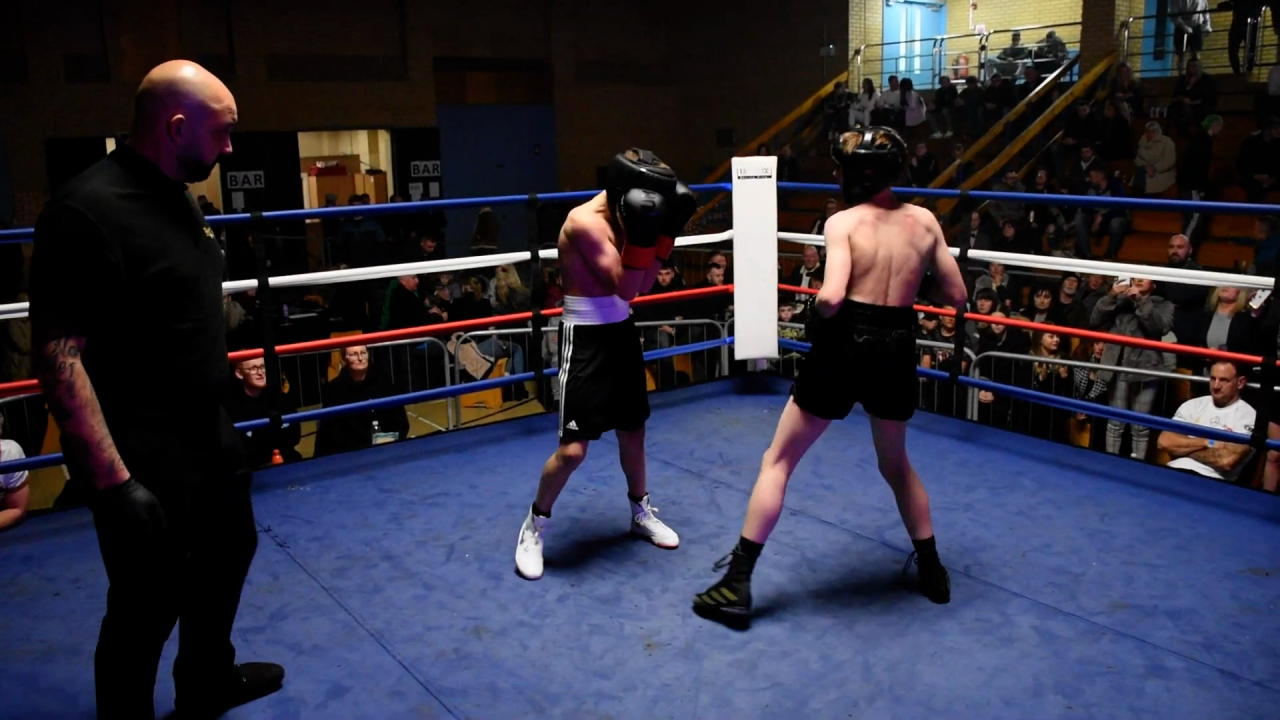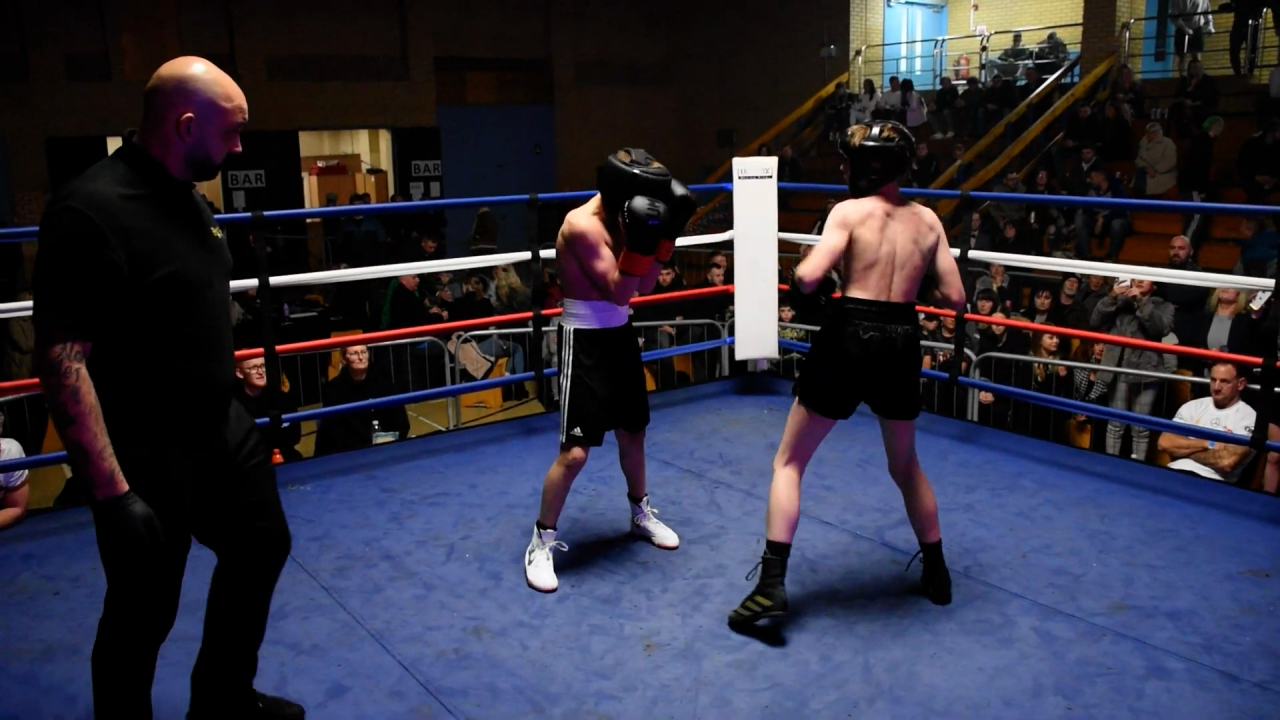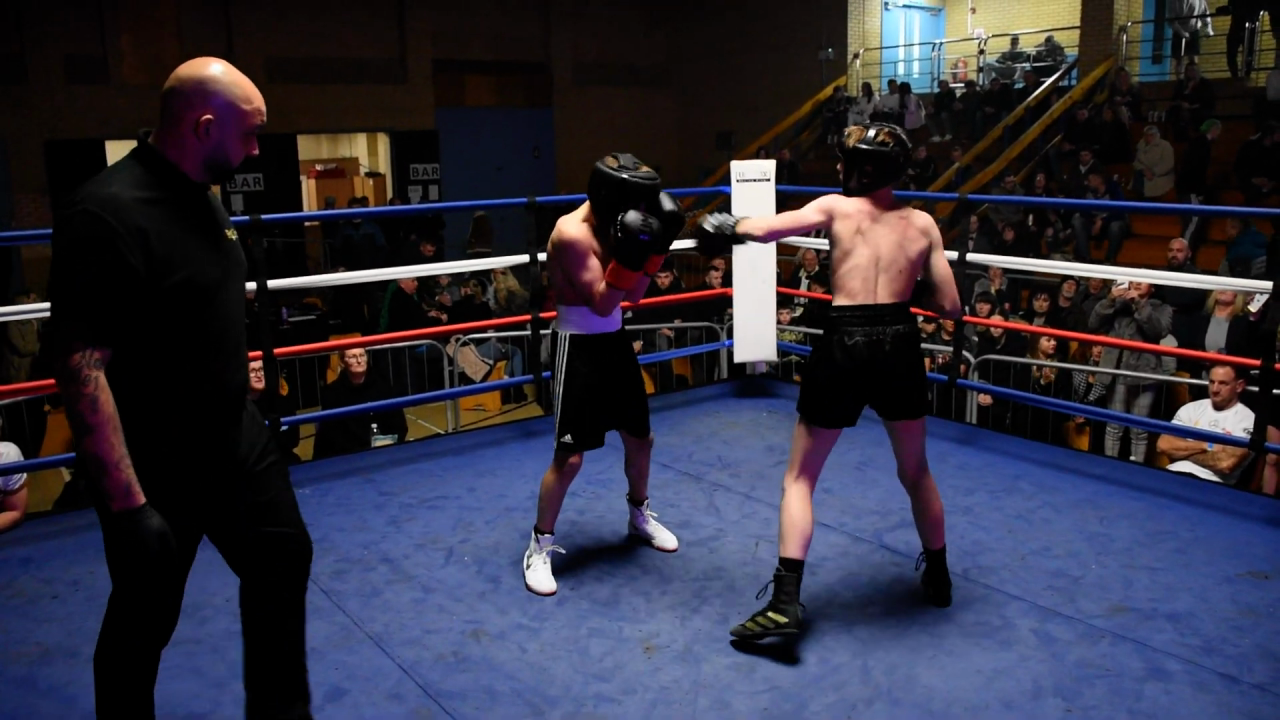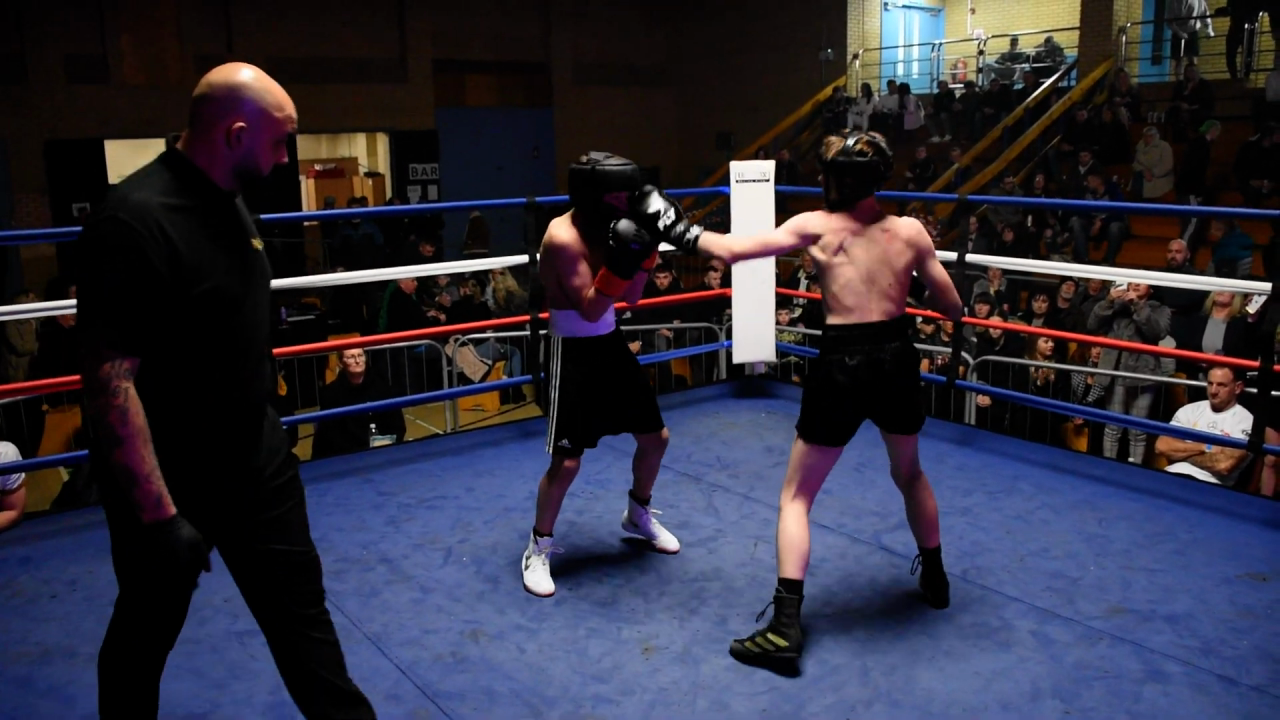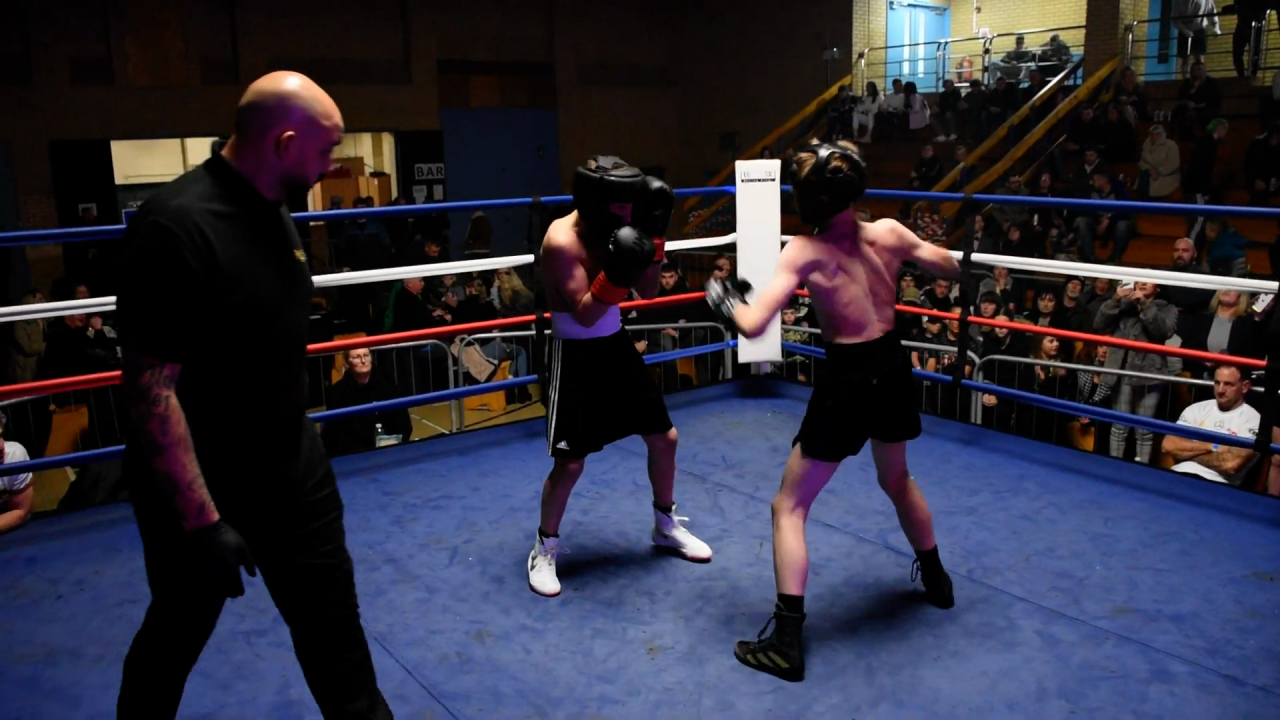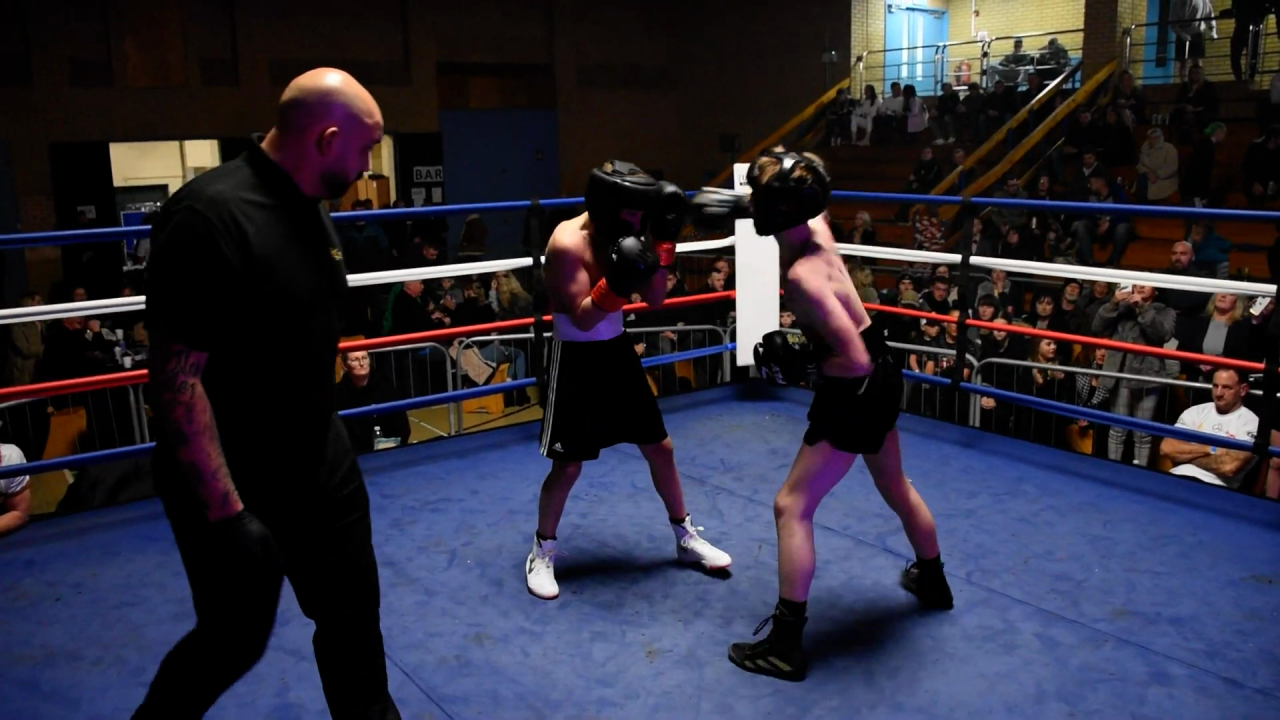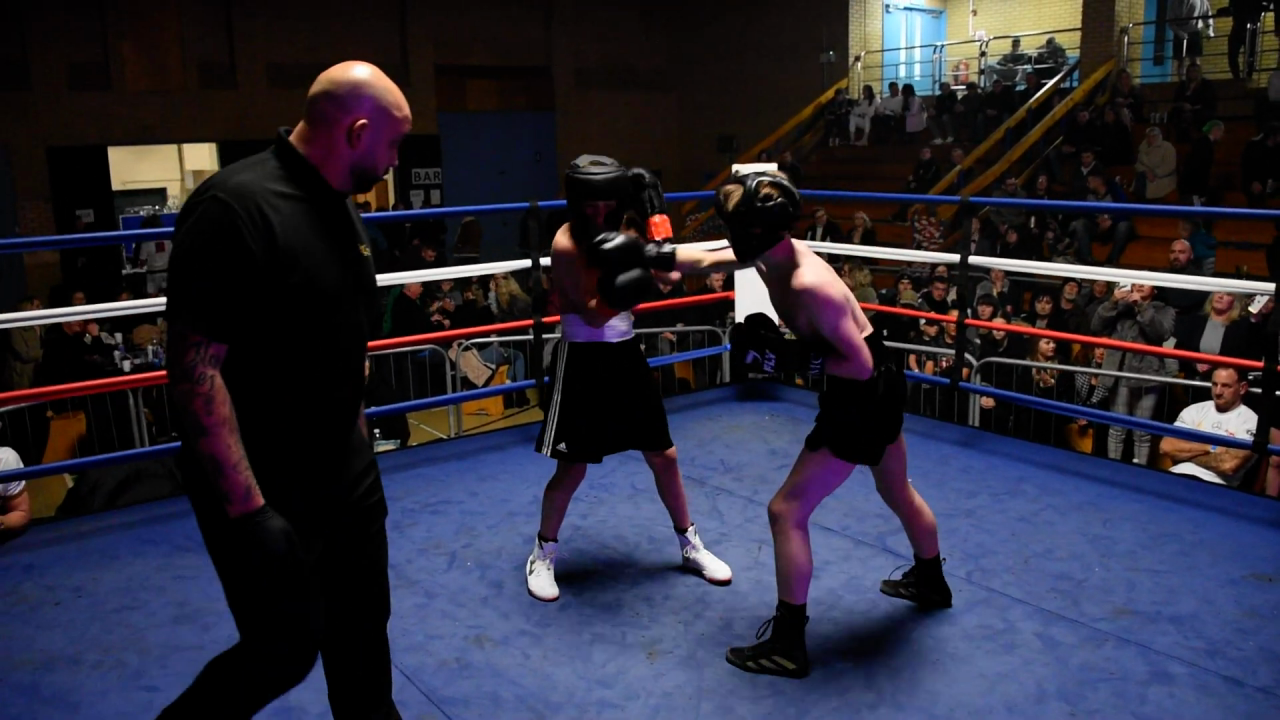
dt=0.1s
person 1, frame 1
left shoulder: (177, 196)
right shoulder: (87, 212)
right elbow: (59, 359)
right wrist: (113, 481)
left hip: (208, 429)
right hip: (144, 449)
left knee: (229, 549)
right knee: (149, 603)
person 1, frame 2
left shoulder: (184, 195)
right shoulder: (90, 212)
right elbow: (62, 362)
left wrist: (226, 411)
right wrist: (113, 491)
left hip: (220, 430)
right hip: (146, 456)
left knee: (262, 547)
right knee: (143, 610)
person 1, frame 3
left shoulder: (203, 197)
right shoulder: (108, 215)
right elbow: (81, 372)
right wrist: (131, 502)
left hip: (236, 433)
right hip: (154, 458)
left knee: (282, 564)
right knee: (144, 617)
person 1, frame 4
left shoulder: (228, 204)
right shoulder: (134, 222)
right elbow: (110, 380)
right wrist: (159, 513)
left hip: (252, 448)
right hip: (168, 470)
left knee: (294, 593)
right knee: (149, 624)
person 1, frame 5
left shoulder: (272, 215)
right shoulder: (176, 226)
right elbow: (150, 386)
right wrist: (201, 520)
left hip: (288, 462)
right hip: (203, 482)
left knee: (330, 604)
right knee: (179, 626)
person 1, frame 6
left shoulder: (310, 212)
right shoulder: (209, 216)
right elbow: (177, 376)
right wrist: (227, 510)
left hip: (319, 459)
right hip: (232, 478)
left knee: (352, 611)
right knee: (235, 639)
person 1, frame 7
left shoulder: (338, 209)
right shoulder: (236, 208)
right elbow: (196, 367)
left wrist: (359, 448)
right wrist: (247, 508)
left hip: (338, 464)
right hip: (259, 481)
left knee: (362, 623)
right knee: (284, 647)
person 2, frame 1
left shoulder: (844, 223)
right shoulder: (923, 220)
left elbow: (828, 301)
right elbow: (957, 296)
left wrist: (812, 323)
left hip: (844, 344)
right hip: (897, 346)
left knee: (778, 461)
right knee: (896, 464)
left ankle: (736, 580)
right ankle: (931, 571)
person 2, frame 2
left shoulder: (849, 212)
right shoulder: (928, 220)
left elbow: (808, 278)
right elbow: (954, 298)
left wrist: (805, 288)
left hip: (848, 339)
right hip: (901, 343)
left knee: (789, 462)
right knee: (906, 467)
left ankle: (771, 586)
right ankle: (936, 573)
person 2, frame 3
left shoulder: (838, 209)
right shoulder: (923, 224)
left elbow: (764, 227)
right elbow: (949, 305)
left wrist: (717, 229)
left hip: (843, 352)
right hip: (901, 348)
left knee: (799, 479)
right knee: (915, 474)
left ankle: (784, 606)
right ankle: (937, 578)
person 2, frame 4
left shoulder: (816, 226)
right shoulder: (910, 231)
left elbow: (730, 250)
right elbow: (954, 308)
left wrist: (674, 225)
left hip: (843, 366)
right hip: (896, 361)
left knee: (796, 496)
right knee: (910, 475)
left ankle: (786, 625)
right ankle: (934, 579)
person 2, frame 5
left shoulder: (805, 252)
right shoulder: (886, 233)
left elbow: (752, 324)
right elbow: (947, 265)
left wrist: (721, 299)
left hip: (850, 387)
right hip: (895, 377)
left knee: (789, 508)
right knee: (897, 479)
left ankle: (786, 639)
right ankle: (936, 579)
person 2, frame 6
left shoulder: (802, 272)
right shoulder: (811, 226)
left elbow: (855, 363)
left wrist: (800, 363)
right wrist: (738, 204)
left hip: (854, 390)
right hip: (880, 376)
left knee: (792, 507)
right knee: (895, 485)
left ankle: (785, 642)
right ankle: (933, 582)
person 2, frame 7
left shoulder: (806, 283)
right shoulder: (777, 253)
left elbow: (861, 366)
right elbow: (709, 261)
left wrist: (788, 356)
right wrist: (647, 253)
left hip: (865, 395)
right hip: (882, 388)
left knee: (787, 510)
right knee: (896, 490)
left ankle: (789, 642)
right ankle: (930, 581)
person 3, frame 1
left shoulder: (624, 218)
right shoulder: (585, 223)
left elbow: (642, 286)
right elbow: (623, 286)
left wrist: (666, 232)
right wrist: (640, 237)
left hip: (621, 332)
right hip: (585, 339)
left knee: (633, 430)
right knee: (573, 447)
left ankle: (641, 512)
right ankle: (535, 526)
person 3, frame 2
left shoulder: (623, 221)
right shoulder: (582, 226)
left elbow: (641, 287)
right elbow: (620, 292)
left wrist: (666, 235)
right wrist: (641, 244)
left hip: (619, 335)
right hip: (584, 342)
left knee: (633, 433)
right knee: (575, 452)
left ankle: (640, 512)
right ankle: (542, 541)
person 3, frame 3
left shoulder: (613, 226)
right shoulder: (572, 233)
left elbow: (633, 296)
right elbow: (602, 305)
left wrist: (654, 245)
right wrist: (627, 259)
left hip: (614, 342)
right hip: (579, 348)
left knee: (639, 437)
right knee: (570, 457)
left ankle: (638, 513)
right ankle: (540, 546)
person 3, frame 4
left shoulder: (608, 228)
right shoulder: (563, 237)
left elbow: (631, 297)
right elbow: (591, 309)
left wrist: (647, 244)
right wrist: (619, 264)
left hip: (610, 343)
right hip: (574, 352)
left knee: (656, 436)
right knee: (567, 462)
left ankle: (640, 513)
right ankle: (538, 548)
person 3, frame 5
left shoulder: (612, 231)
right shoulder: (562, 241)
left elbow: (646, 292)
right elbow: (585, 314)
left wrist: (653, 234)
right wrist: (614, 274)
left hip: (616, 345)
right hip: (577, 354)
left knee: (664, 437)
right knee: (569, 463)
left ankle: (668, 523)
right ankle: (544, 549)
person 3, frame 6
left shoulder: (620, 236)
right shoulder: (568, 242)
left elbow: (655, 299)
right elbow: (583, 317)
left wrist: (664, 239)
right wrist: (616, 283)
left hip: (616, 349)
right hip: (576, 357)
left knee: (660, 448)
right knee: (567, 466)
left ankle: (685, 536)
right ankle: (542, 552)
person 3, frame 7
left shoulder: (623, 226)
right shoulder: (565, 245)
right elbow: (594, 316)
left wrist: (654, 213)
left hip: (625, 352)
right hip: (581, 360)
left knee: (664, 455)
right knee: (571, 468)
left ankle: (691, 545)
right ankle: (543, 554)
